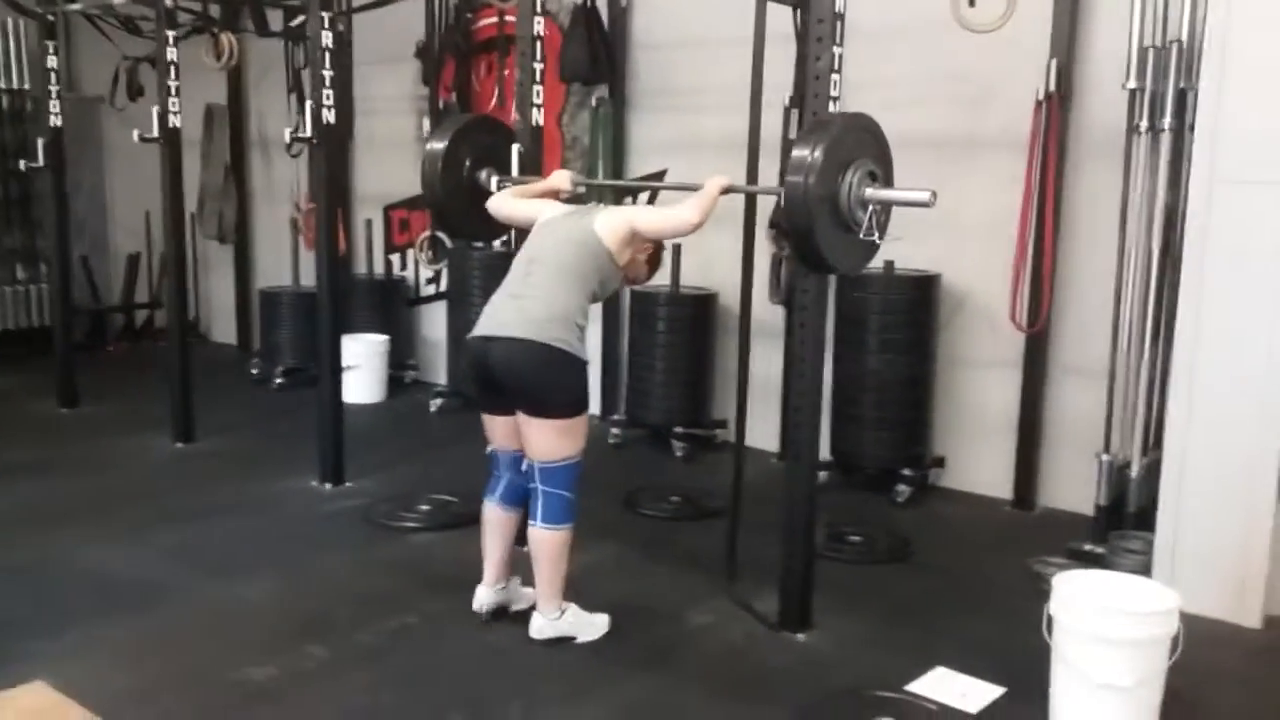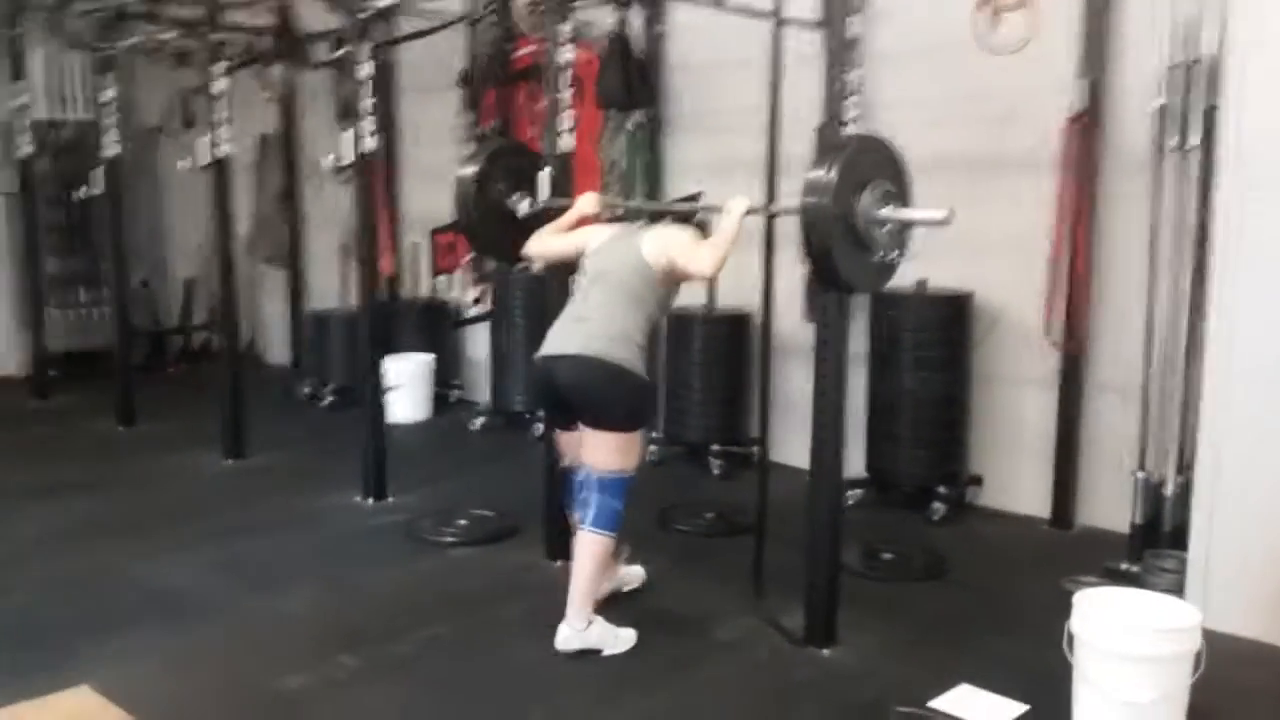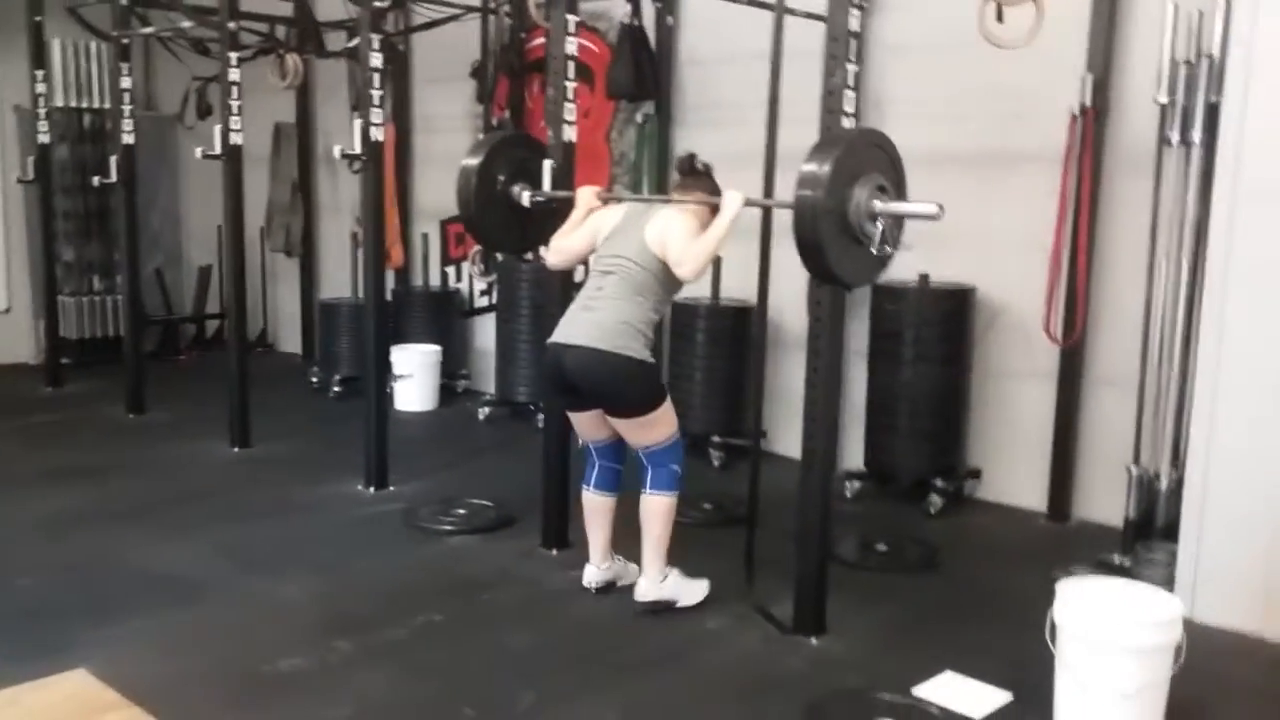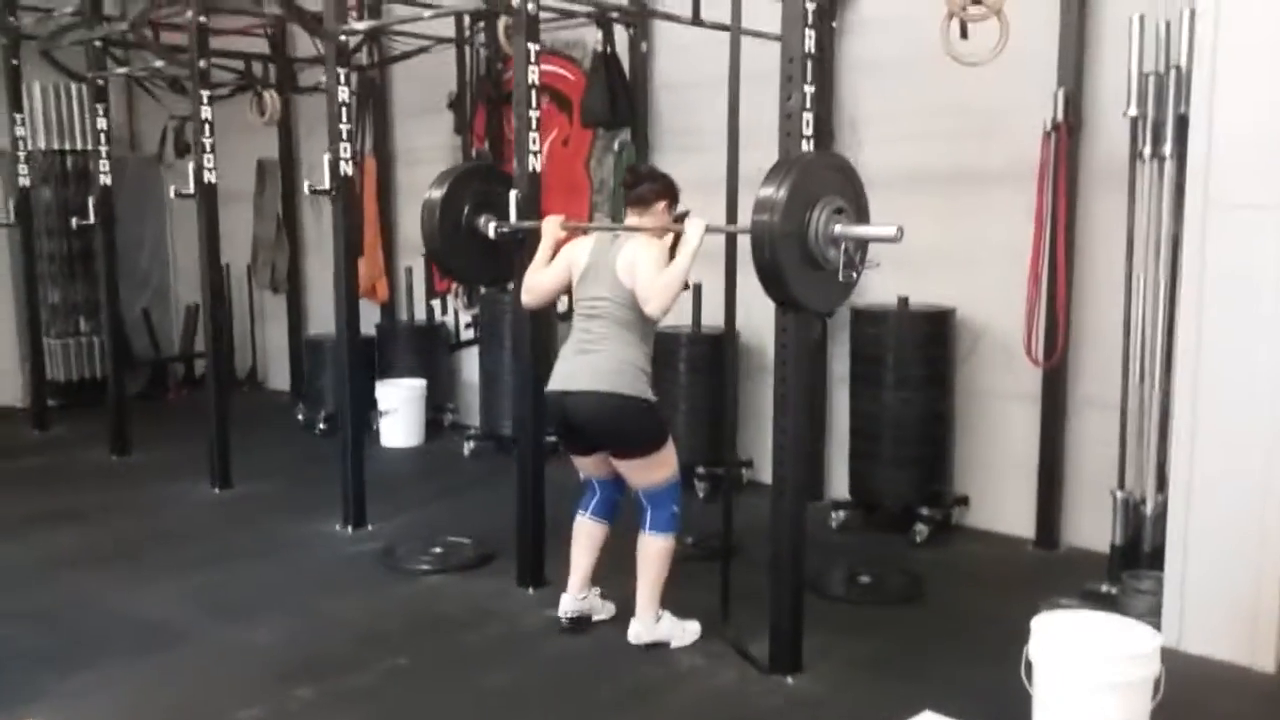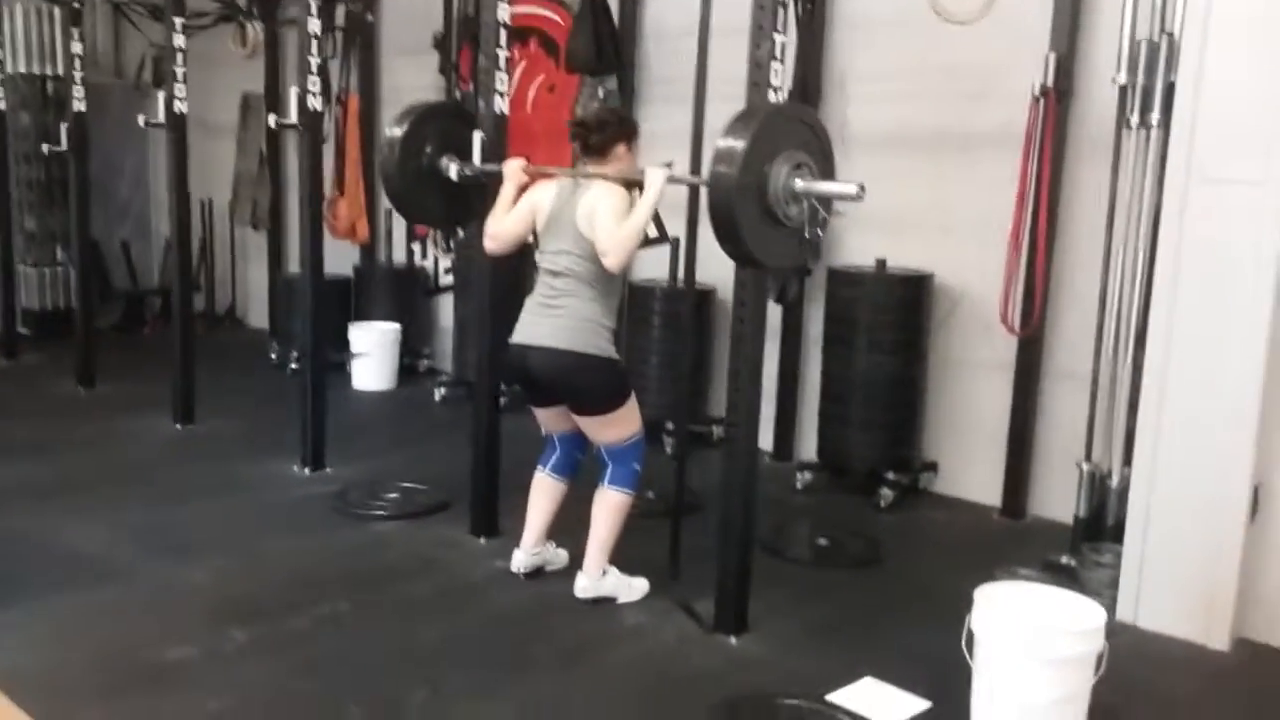
dt=0.4s
person 1, frame 1
left shoulder: (556, 212)
right shoulder: (626, 223)
left elbow: (497, 202)
right elbow: (688, 218)
left wrist: (549, 184)
right wrist: (713, 189)
left hip: (485, 342)
right hip: (542, 351)
left knee: (510, 472)
right knee: (553, 484)
left ankle: (492, 586)
right ankle: (551, 614)
person 1, frame 2
left shoulder: (603, 232)
right shoulder: (675, 238)
left elbow: (534, 248)
right elbow: (706, 264)
left wrist: (577, 212)
right wrist: (732, 218)
left hip: (552, 361)
right hip: (606, 369)
left knee: (584, 479)
right knee: (606, 493)
left ankle: (603, 573)
right ankle: (578, 624)
person 1, frame 3
left shoulder: (612, 213)
right shoulder: (679, 221)
left elbow: (555, 257)
right elbow: (687, 267)
left wrist: (581, 209)
right wrist: (728, 215)
left hip: (563, 349)
right hip: (613, 356)
left knee: (603, 458)
right knee: (665, 462)
left ankle: (600, 566)
right ankle: (655, 580)
person 1, frame 4
left shoulder: (581, 245)
right shoulder: (649, 247)
left elbow: (530, 296)
right elbow: (655, 303)
left wrist: (547, 240)
right wrist: (689, 244)
left hip: (562, 393)
right hip: (615, 397)
left knee: (602, 489)
right knee: (662, 502)
left ankle: (576, 598)
right ankle: (648, 621)
person 1, frame 5
left shoulder: (544, 191)
right shoulder: (610, 196)
left elbow: (494, 242)
right elbow: (614, 257)
left wrist: (510, 183)
right wrist: (650, 196)
left hip: (526, 347)
right hip: (578, 352)
left knee: (564, 445)
right knee: (624, 457)
left ankle: (529, 550)
right ankle: (595, 576)
